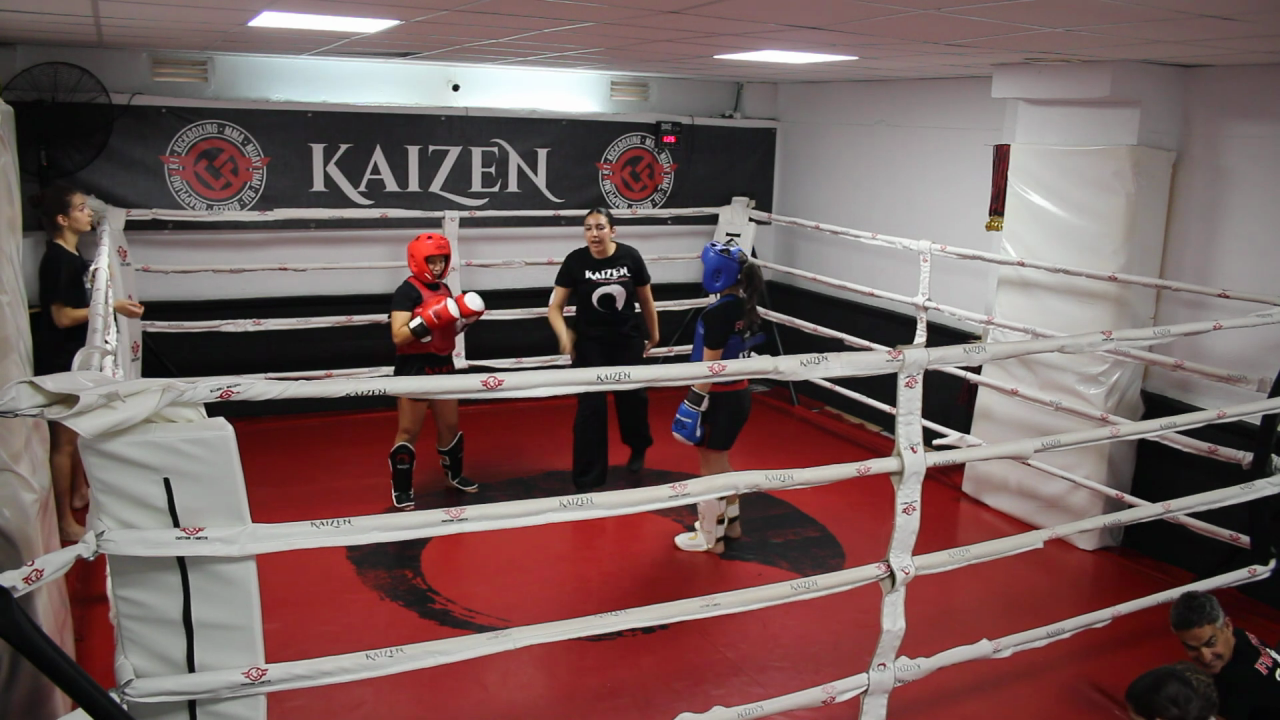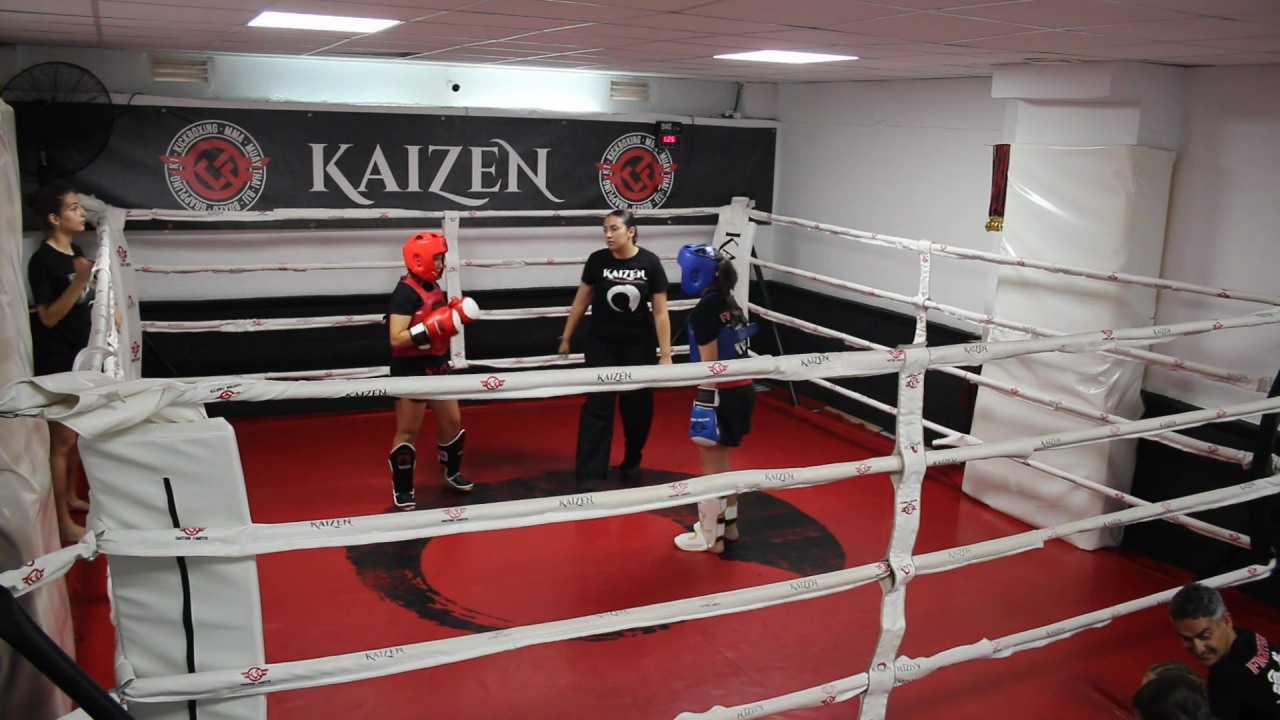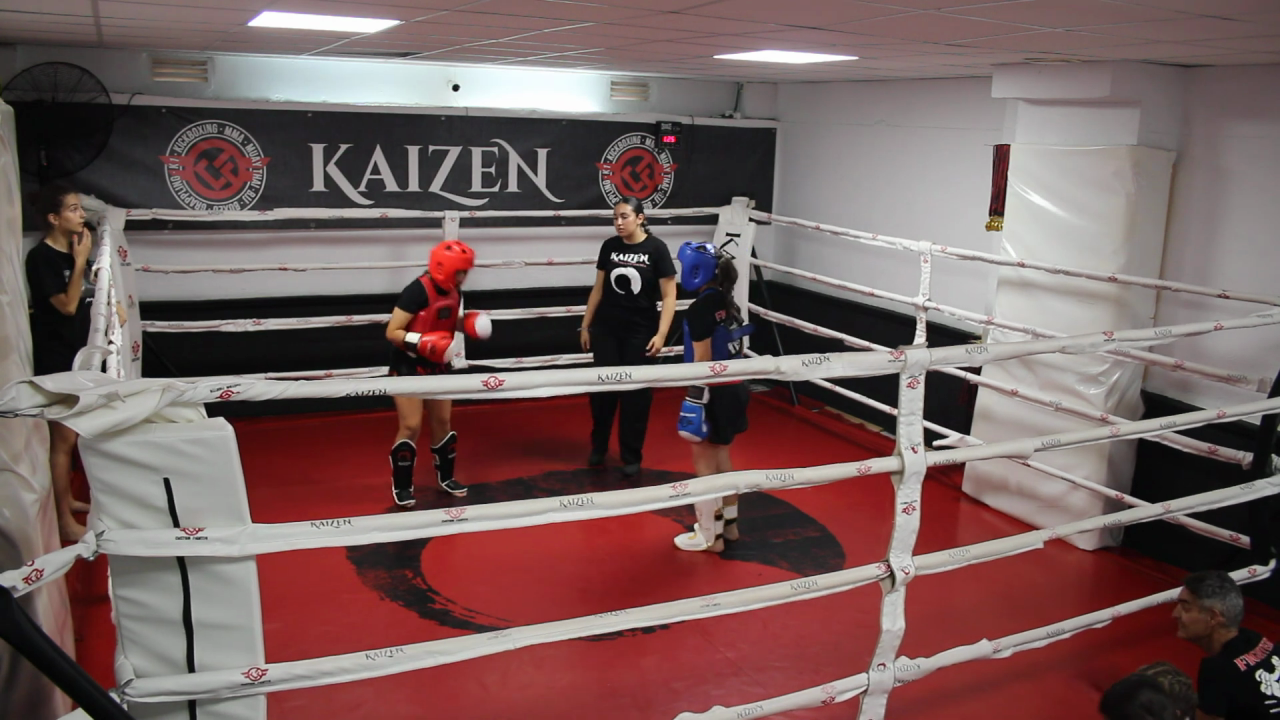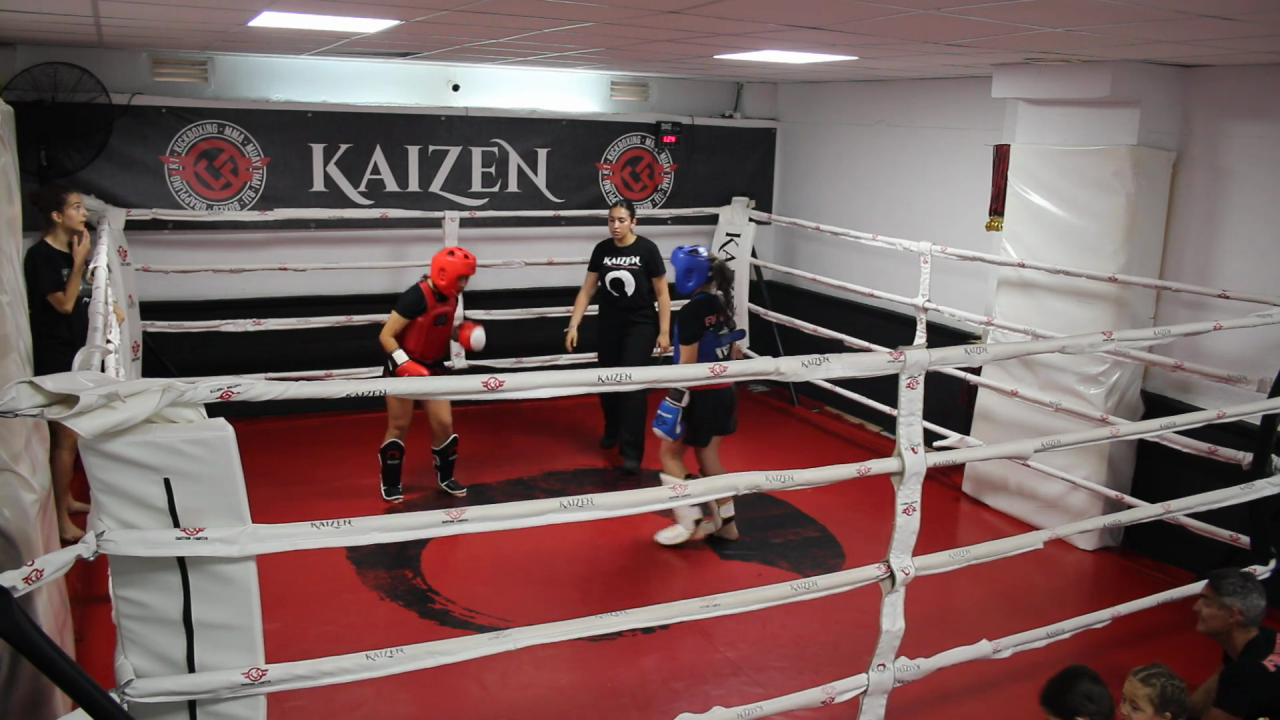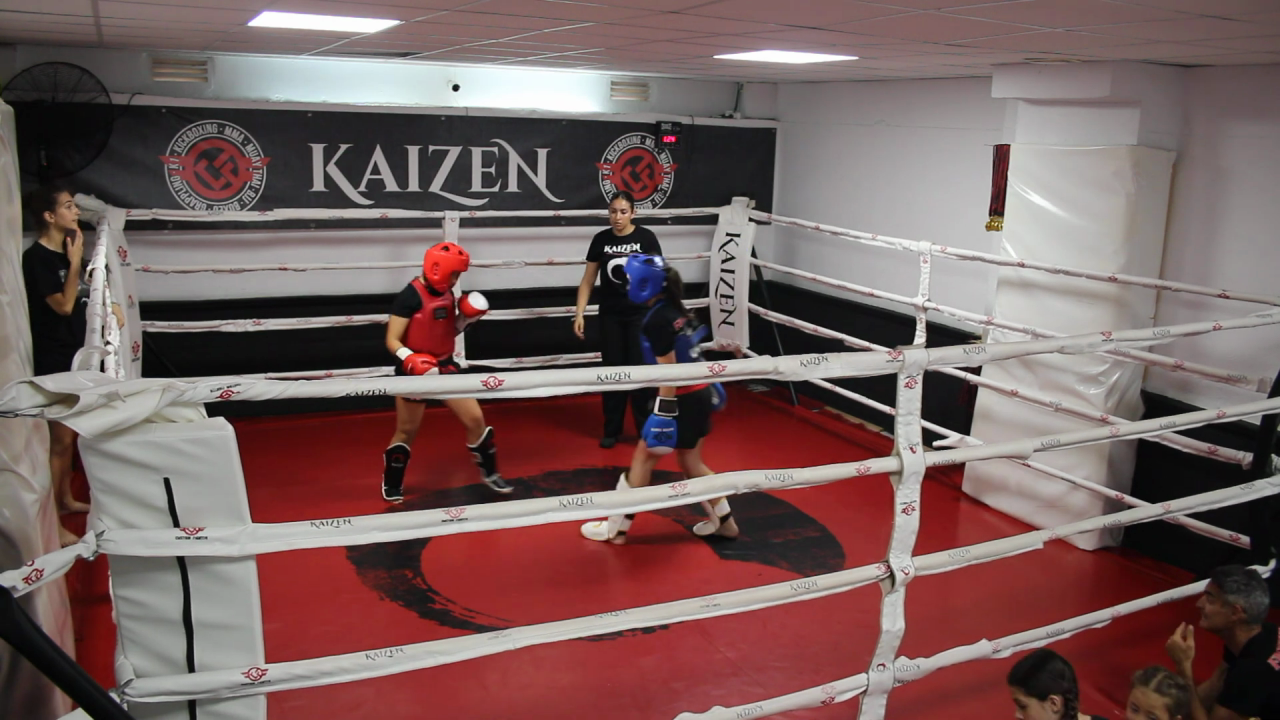
dt=0.3s
person 1, frame 1
left shoulder: (68, 255)
right shoulder: (59, 260)
right elbow: (61, 317)
right wrist: (113, 307)
left hip: (74, 357)
right hip: (59, 361)
left knee: (80, 429)
right knee: (65, 439)
left ankle: (79, 491)
right ankle: (64, 522)
person 1, frame 2
left shoulder: (75, 252)
right shoulder: (43, 260)
right elbow: (49, 317)
right wrist: (78, 282)
left hip: (80, 356)
right hip: (58, 361)
left knee: (79, 432)
right knee: (63, 440)
left ankle: (69, 497)
right ankle: (64, 522)
person 1, frame 3
left shoulder: (73, 251)
right shoulder: (40, 257)
right elbow: (67, 305)
right wrist: (81, 262)
left hip: (77, 354)
right hip: (55, 358)
left knee: (73, 434)
right knee: (63, 438)
left ankle: (67, 500)
right ankle: (65, 521)
person 1, frame 4
left shoulder: (73, 250)
right shoulder: (40, 255)
right elbow: (65, 303)
left wrist: (110, 306)
right wrist: (80, 260)
left hip: (77, 353)
right hip: (55, 357)
left knee: (72, 432)
right knee: (67, 435)
left ankle: (66, 498)
right ankle: (60, 518)
person 1, frame 5
left shoulder: (68, 250)
right shoulder: (36, 257)
left elbow: (87, 293)
right elbow: (63, 305)
left wrist: (111, 307)
right wrist: (76, 261)
left hip: (76, 355)
right hip: (53, 360)
left knee: (72, 433)
right knee: (60, 439)
left ankle: (66, 499)
person 2, frame 1
left shoulder: (717, 314)
right shoulder: (744, 308)
left elbow: (709, 367)
left wrist: (693, 406)
left hip: (721, 398)
right hip: (738, 393)
left knee: (710, 465)
right knee: (718, 460)
left ankle: (711, 538)
right ankle: (730, 521)
person 2, frame 2
left shoulder: (704, 311)
right shoulder: (728, 303)
left elbow: (710, 363)
left wrist: (704, 406)
left hip: (723, 394)
right hip: (741, 389)
left knee: (711, 464)
right knee: (721, 459)
left ankle: (710, 537)
right ankle: (728, 523)
person 2, frame 3
left shoulder: (700, 308)
right shoulder: (728, 303)
left elbow: (702, 360)
left wrist: (694, 402)
left hip: (715, 393)
right hip: (735, 388)
left knee: (704, 463)
right knee: (721, 457)
left ankle: (710, 536)
right ankle: (728, 523)
person 2, frame 4
left shoulder: (691, 312)
right shoulder: (723, 305)
left elbow: (687, 364)
right elbow: (736, 352)
left wrist: (673, 403)
left hip: (701, 395)
right hip: (724, 391)
left knee: (670, 453)
right knee: (709, 457)
left ankle: (691, 521)
right ankle: (725, 521)
person 2, frame 5
left shoulder: (655, 322)
right shoulder: (675, 309)
left wrist: (663, 414)
right wrist: (710, 381)
left hip: (682, 399)
right hip: (698, 394)
left knee: (643, 457)
right knee: (690, 461)
left ankle: (615, 528)
right ankle: (723, 520)
person 3, frame 1
left shoulder: (630, 257)
right shoulder: (575, 261)
left elbow: (646, 300)
right elbow: (555, 307)
left wrist: (653, 335)
right wrist: (563, 333)
left hip: (627, 342)
right hip: (589, 344)
left knee: (633, 399)
right knee: (591, 408)
left ankle: (638, 449)
right ankle: (588, 479)
person 3, frame 2
left shoulder: (649, 262)
right shoulder: (597, 260)
left elbow: (660, 312)
right elbow: (581, 301)
left wrist: (666, 353)
right wrist: (566, 338)
left hip: (638, 344)
right hip: (600, 342)
left knee: (639, 405)
right knee: (598, 403)
left ankle: (632, 459)
right ankle: (588, 475)
person 3, frame 3
left shoulder: (656, 248)
right shoulder: (609, 247)
left elbow: (668, 296)
right elbow: (598, 289)
left wrist: (660, 334)
right wrist: (585, 325)
left hip: (641, 331)
right hip: (606, 328)
left knee: (636, 392)
right knee: (602, 388)
left ankle: (631, 455)
right ankle: (598, 446)
person 3, frame 4
left shoulder: (647, 249)
right shoulder: (601, 249)
left elbow: (662, 293)
right elbow: (587, 290)
left wrist: (664, 331)
right wrist: (573, 325)
left hip: (640, 326)
right hip: (609, 325)
left ankle: (632, 452)
right ankle: (611, 431)
person 3, frame 5
left shoulder: (646, 238)
right shoulder: (601, 239)
right elbow: (588, 280)
right wrist: (579, 314)
left hip: (642, 314)
right hip: (610, 314)
right knee: (613, 369)
left ankle: (646, 427)
right ankle: (612, 429)
person 4, frame 1
left shoulder: (444, 289)
right shoulder: (407, 292)
right elbow: (398, 336)
left wrist: (465, 317)
right wrist: (429, 320)
left hip: (443, 366)
right hip: (414, 369)
left knee: (450, 425)
right knee: (409, 431)
left ankle: (455, 474)
right ankle: (401, 489)
person 4, frame 2
left shoulder: (434, 287)
right shoulder: (405, 293)
right elbow: (397, 339)
left wrist: (455, 317)
right wrist: (431, 327)
left hip: (437, 365)
right hip: (411, 370)
left knee: (452, 422)
right knee: (408, 432)
left ankle: (452, 471)
right ankle: (402, 489)
person 4, frame 3
left shoulder: (453, 291)
right shoulder: (417, 292)
right elbow: (392, 332)
left wrist: (469, 323)
right wrist: (424, 344)
left hip: (437, 366)
right hip: (409, 365)
left knee: (442, 422)
right knee: (411, 427)
left ankle: (445, 476)
right ankle: (402, 486)
person 4, frame 4
left shoulder: (451, 297)
right shoulder: (415, 297)
right elbow: (386, 336)
left wrist: (462, 333)
right wrist: (404, 366)
left hip: (433, 367)
right hip: (403, 369)
left knee: (443, 425)
right knee: (399, 427)
left ankle: (445, 477)
right ankle: (390, 483)
person 4, frame 5
left shoulder: (447, 294)
right shoulder: (410, 296)
right elbow: (392, 341)
left wrist: (467, 317)
right wrist: (411, 361)
left hip: (445, 367)
right hip: (416, 372)
left knee: (476, 419)
right knee: (406, 431)
left ankle: (490, 473)
right ankle: (391, 484)
